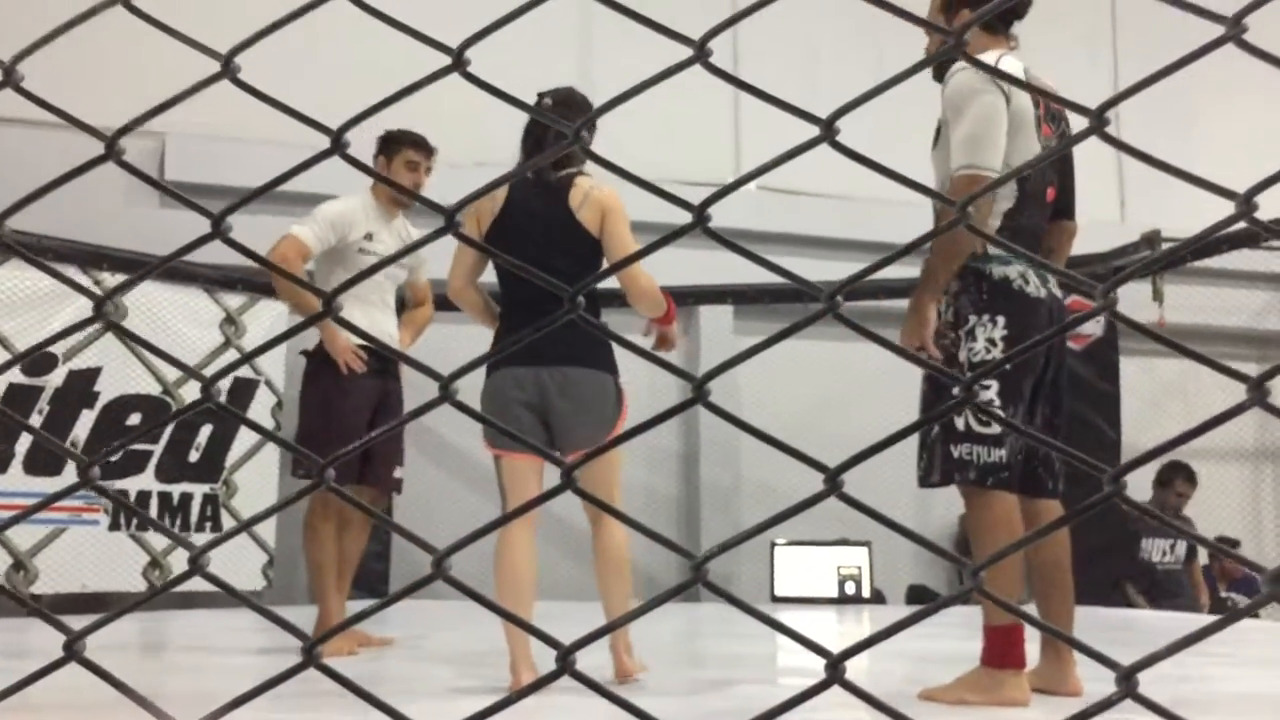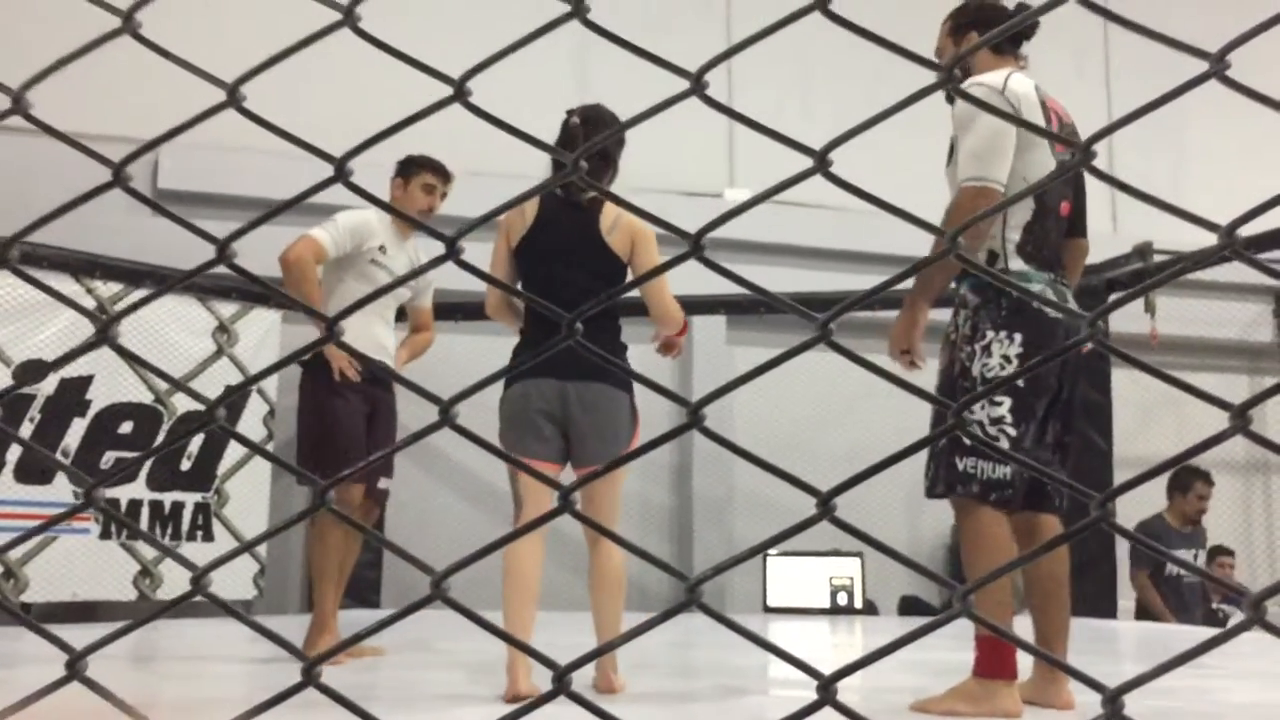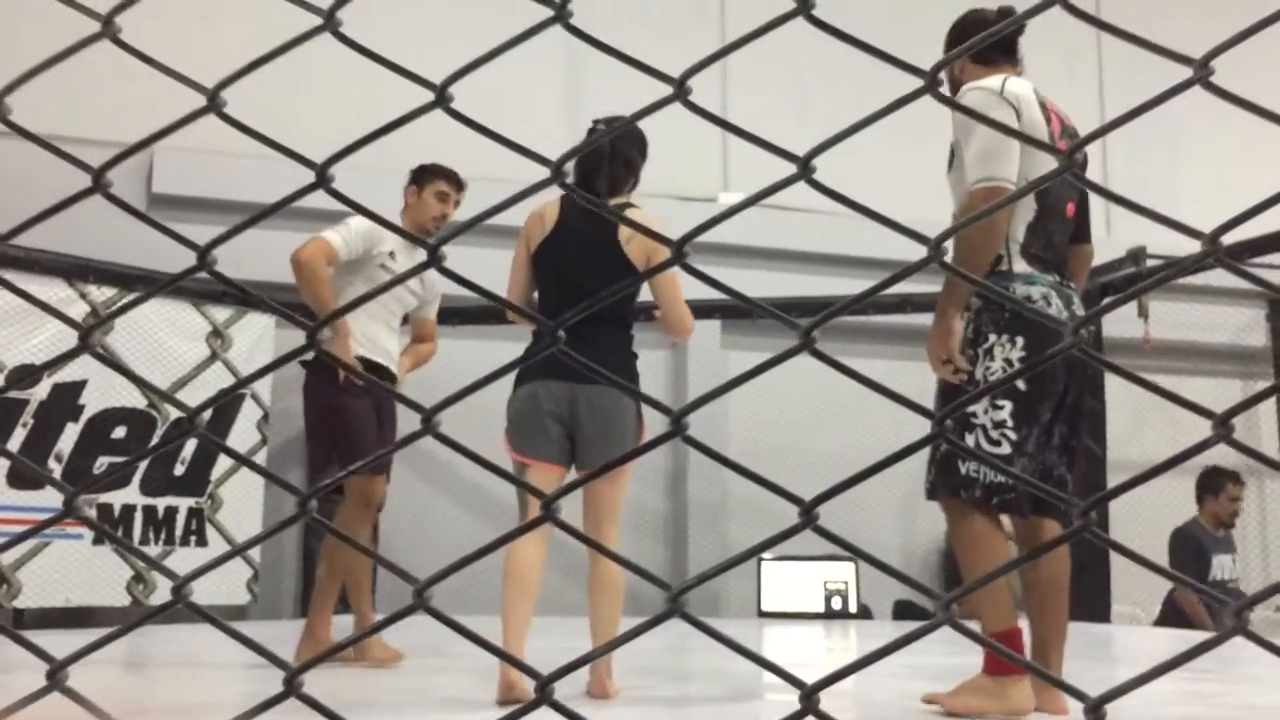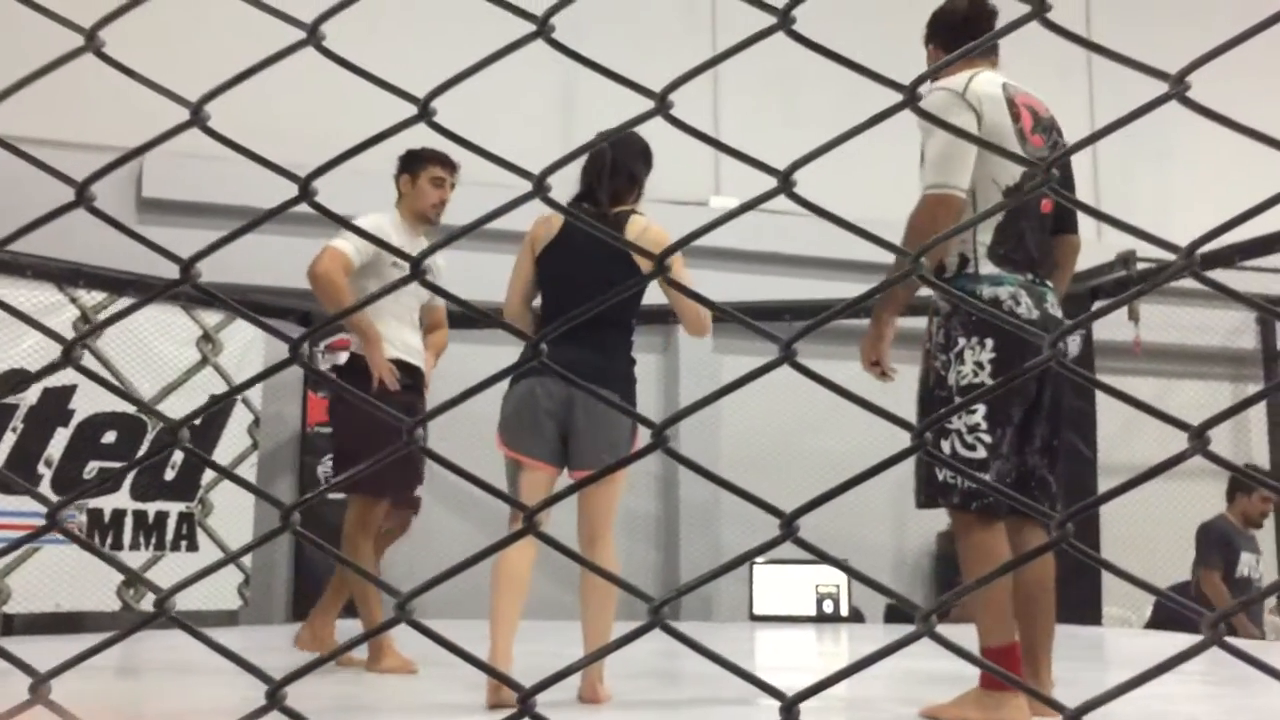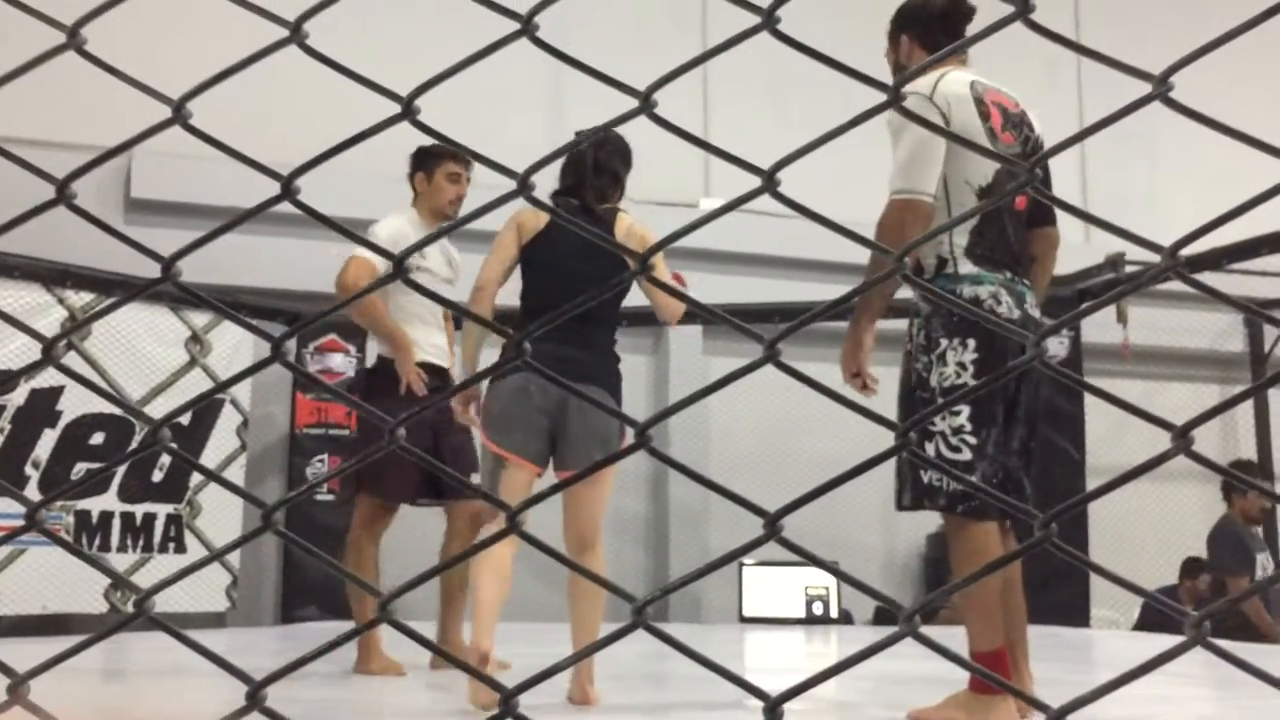
dt=0.4s
person 1, frame 1
left shoulder: (973, 74)
right shoulder: (1043, 96)
left elbow: (971, 194)
left wrist: (924, 297)
left hip: (988, 292)
right hip: (1038, 296)
left knee: (986, 476)
right knee: (1035, 483)
left ankle: (1003, 668)
right ankle: (1058, 661)
person 1, frame 2
left shoulder: (986, 90)
right shoulder: (1058, 115)
left elbow: (976, 205)
left wrist: (917, 302)
left hip: (1001, 308)
right hip: (1052, 314)
left knee: (978, 488)
right knee: (1035, 498)
person 1, frame 3
left shoulder: (984, 94)
right shoulder: (1058, 118)
left elbow: (990, 205)
left wrist: (949, 313)
left hip: (1007, 313)
right hip: (1059, 319)
left knee: (967, 490)
right knee: (1039, 503)
person 1, frame 4
left shoulder: (952, 93)
right shoulder: (1042, 114)
left elbow: (942, 208)
right elbow: (1066, 241)
left wrist: (885, 314)
left hip: (979, 313)
right hip: (1037, 319)
left knee: (972, 501)
right knee: (1026, 506)
person 1, frame 5
left shoulder: (922, 95)
right shoulder: (1017, 109)
left elbow: (909, 215)
right elbow: (1045, 237)
left wrist: (861, 324)
left hip: (960, 313)
right hip: (1016, 317)
left knee: (964, 504)
right knee: (995, 503)
person 2, frame 1
left shoulder: (493, 197)
right shoulder: (597, 196)
left elbow: (460, 287)
right elbow: (639, 290)
right wrist: (666, 317)
left hip: (512, 369)
right hip: (582, 367)
left knee: (517, 516)
right knee: (605, 513)
left ankle: (521, 663)
right ankle: (622, 650)
person 2, frame 2
left shoulder: (522, 212)
right shoulder: (627, 220)
left elbow: (496, 304)
right elbow: (664, 314)
right wrist: (678, 331)
left hip: (532, 381)
right hip: (600, 384)
left knee: (529, 523)
right knee: (603, 531)
left ankle: (519, 669)
right ankle: (607, 668)
person 2, frame 3
left shoulder: (543, 216)
right shoulder: (644, 229)
left elbow: (516, 307)
right elbow: (680, 325)
right wrist: (672, 321)
left hip: (541, 382)
right hip: (609, 387)
left knee: (532, 522)
right knee: (604, 533)
left ankle: (512, 663)
right ankle: (602, 673)
person 2, frame 4
left shoulder: (547, 225)
right shoulder: (648, 234)
left elbow: (514, 312)
right elbow: (698, 324)
left hip: (537, 383)
right hip: (605, 390)
left knee: (523, 524)
right knee: (597, 538)
left ankle: (500, 664)
right ankle: (593, 676)
person 2, frame 5
left shoulder: (528, 218)
right shoulder: (632, 232)
left elbow: (483, 292)
right elbow: (670, 311)
left wrist: (468, 375)
right wrist: (673, 281)
left hip: (522, 380)
right hip: (593, 388)
left knee: (502, 521)
right knee: (584, 540)
left ankle: (480, 642)
right ankle: (583, 677)
person 3, frame 1
left shoulder: (411, 239)
right shoulder: (343, 213)
left elbow: (422, 304)
right elbow: (281, 260)
left wrist: (403, 341)
right wrist: (326, 326)
left hip: (387, 371)
right hip: (343, 364)
left knee: (370, 497)
right knee: (330, 493)
left ankle: (339, 619)
right ankle: (329, 620)
person 3, frame 2
left shoulder: (419, 262)
right shoulder: (359, 224)
left elbow: (424, 328)
right elbow: (295, 258)
left wrist: (400, 357)
right wrist: (327, 335)
left hip: (380, 381)
right hip: (337, 373)
left knee: (366, 506)
right knee: (344, 496)
left ankle: (327, 630)
right ankle: (322, 629)
person 3, frame 3
left shoulder: (427, 274)
right shoulder: (369, 231)
left elbow: (426, 340)
right elbow: (306, 258)
left wrist: (403, 364)
right wrist: (337, 332)
left hip: (382, 385)
right hip: (340, 374)
left knee: (363, 502)
right knee: (366, 491)
left ankle: (316, 635)
right ankle: (365, 631)
person 3, frame 4
left shoulder: (432, 259)
right shoulder: (376, 230)
right elbow: (323, 272)
left wrist: (428, 362)
right wrist: (369, 341)
left hip: (409, 388)
right hip: (369, 383)
left knee: (396, 517)
right knee: (368, 511)
left ankle: (319, 625)
right ankle: (379, 644)
person 3, frame 5
left shoulder: (448, 254)
right shoulder: (396, 231)
right elbow: (350, 283)
right wrist: (400, 345)
left hip: (439, 388)
right hip: (398, 385)
left knee: (469, 511)
right knee: (373, 513)
left ankle: (450, 639)
right ankle: (368, 647)
